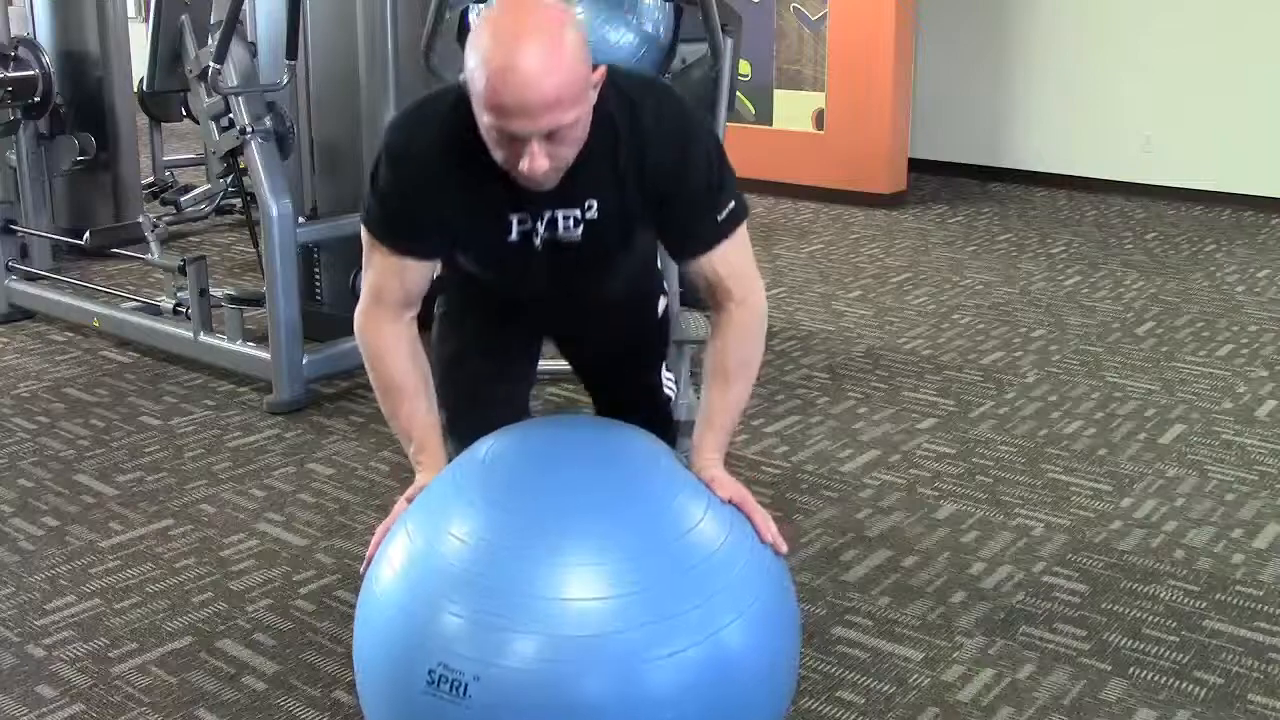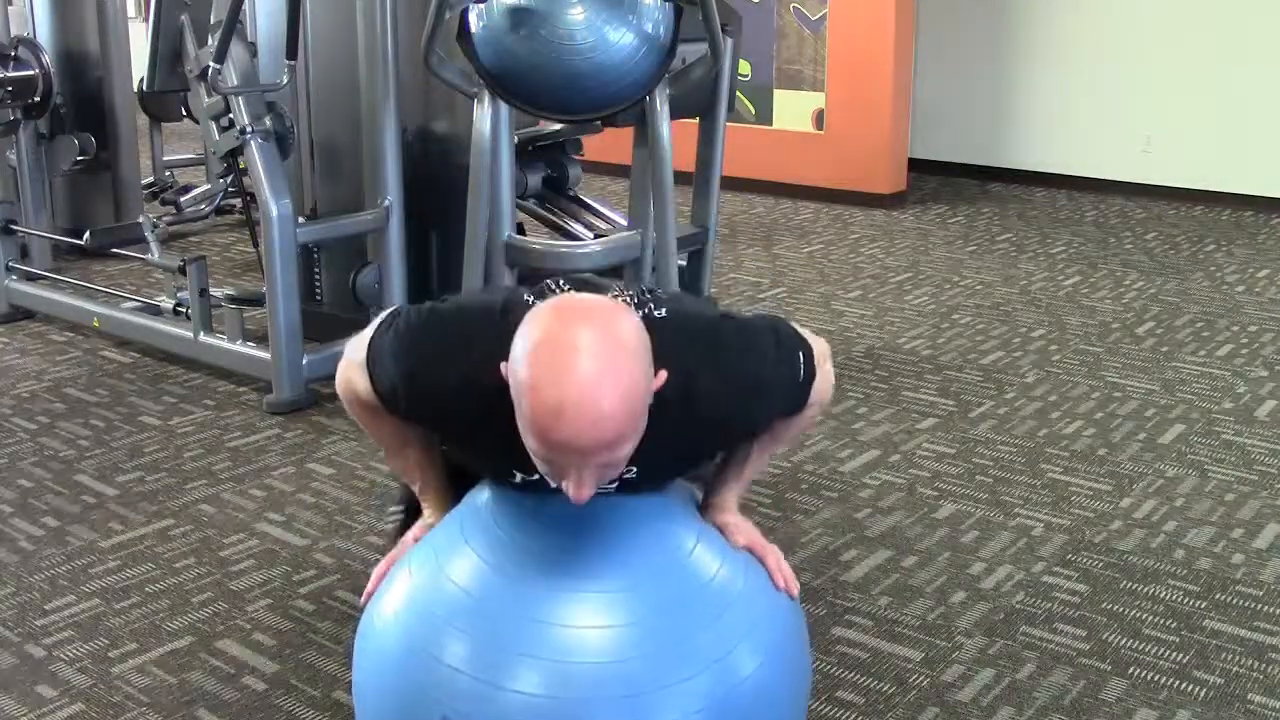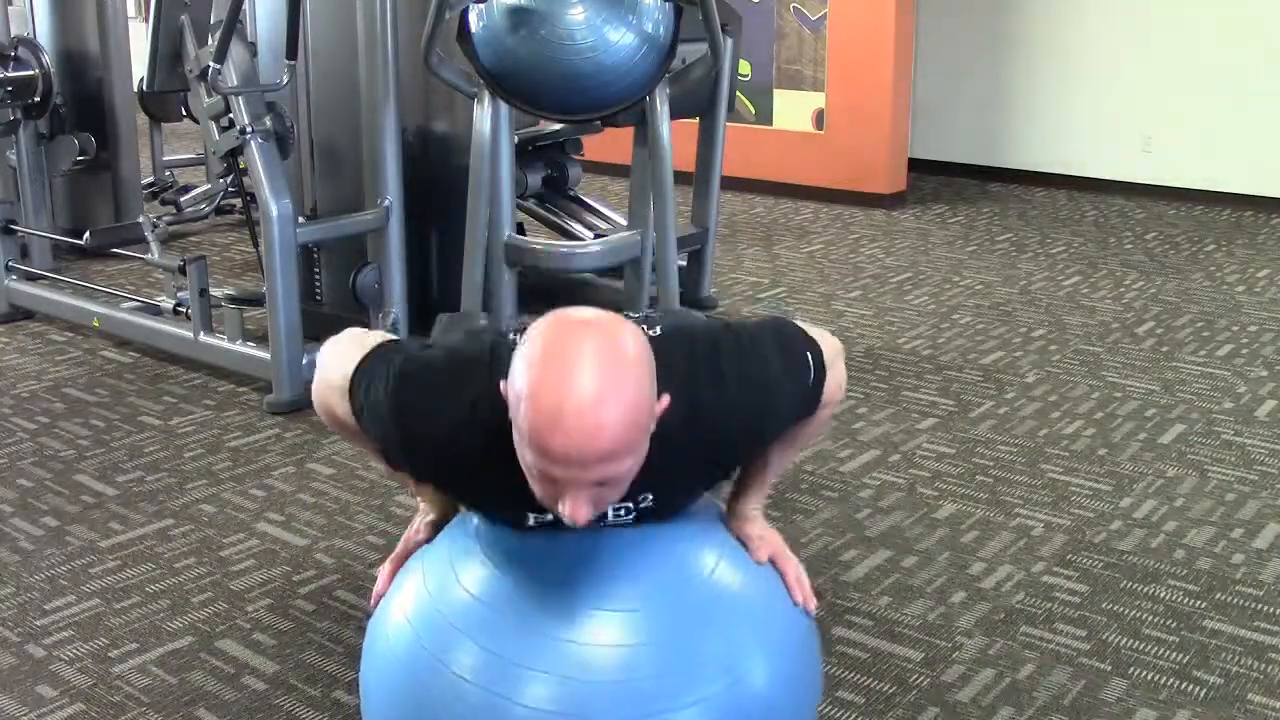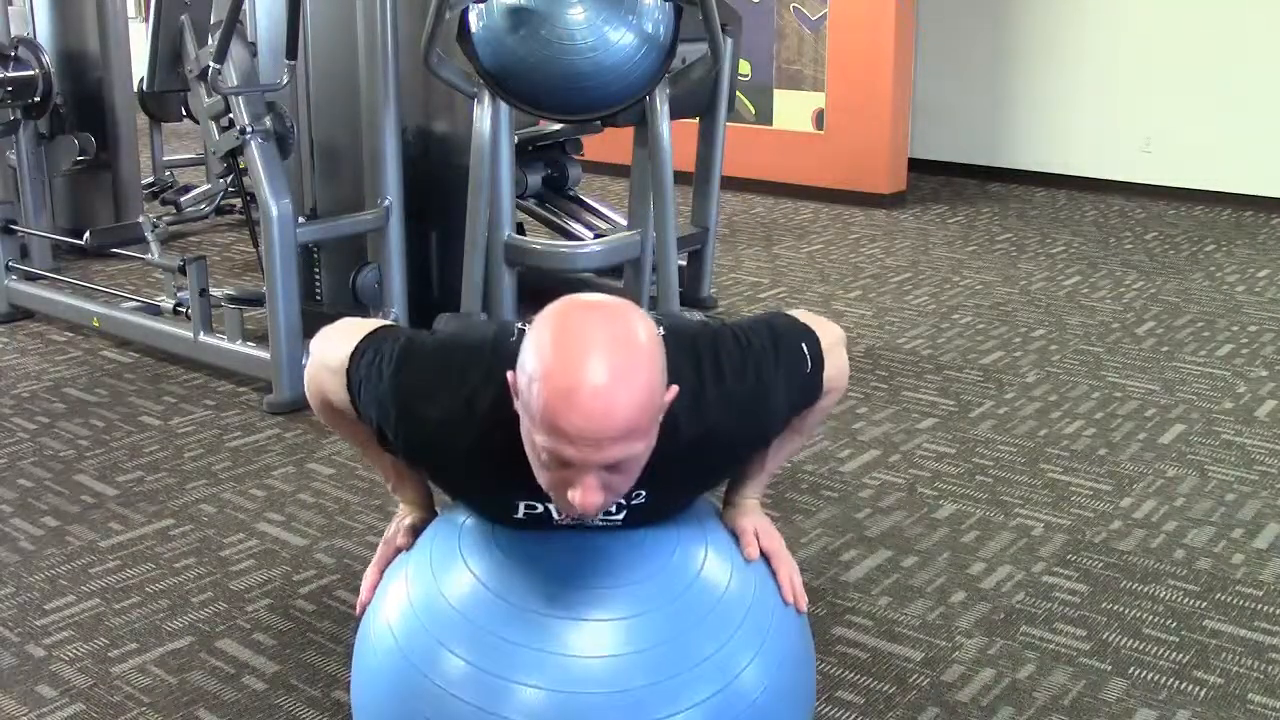
dt=1s
person 1, frame 1
left shoulder: (661, 127)
right shoulder: (421, 146)
left elbow: (737, 296)
right elbow: (386, 311)
left wrist: (708, 460)
right wrist: (431, 470)
left hip: (617, 286)
right hip: (485, 294)
person 1, frame 2
left shoulder: (718, 370)
right shoulder: (443, 357)
left elbow: (816, 373)
right elbow: (356, 377)
left wrist: (723, 500)
right wrist: (437, 507)
person 1, frame 3
left shoulder: (726, 389)
right shoulder: (439, 400)
left elbow: (827, 364)
right elbow: (333, 367)
left wrist: (746, 509)
right wrist: (436, 500)
person 1, frame 4
left shoulder: (728, 393)
right shoulder: (436, 396)
left elbow: (828, 349)
right elbow: (328, 355)
left wrist: (744, 498)
right wrist: (413, 500)
